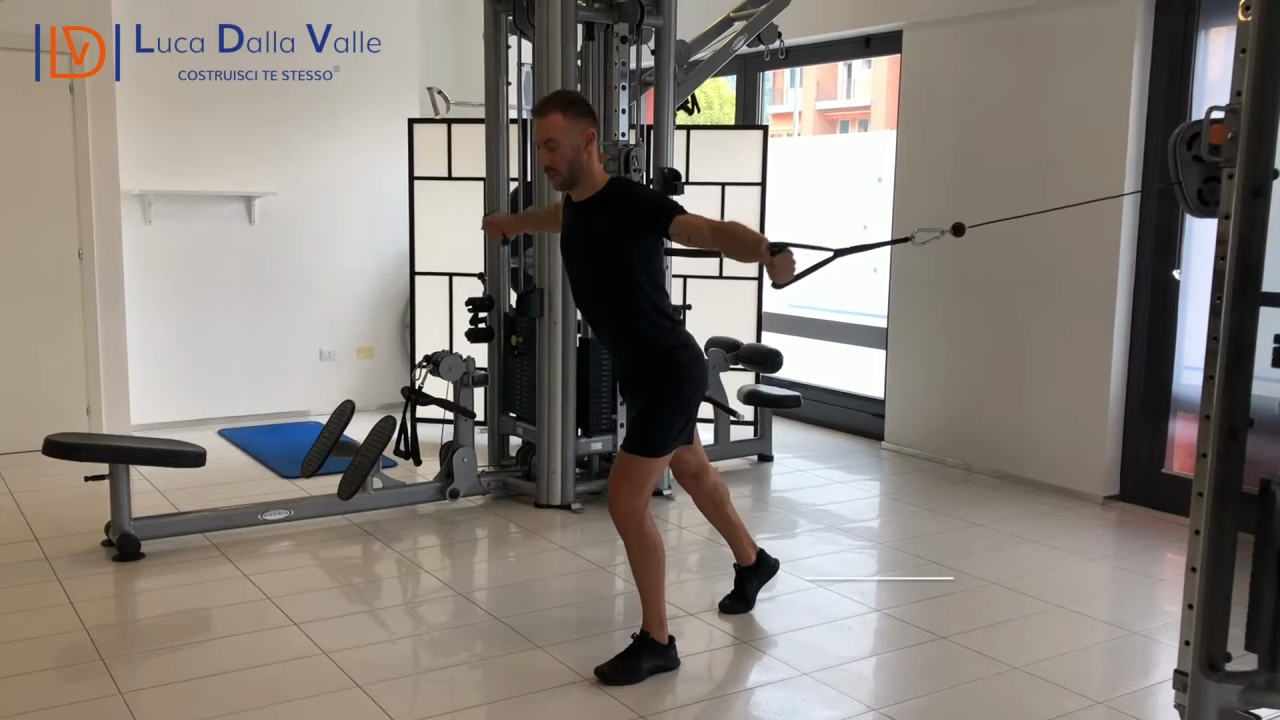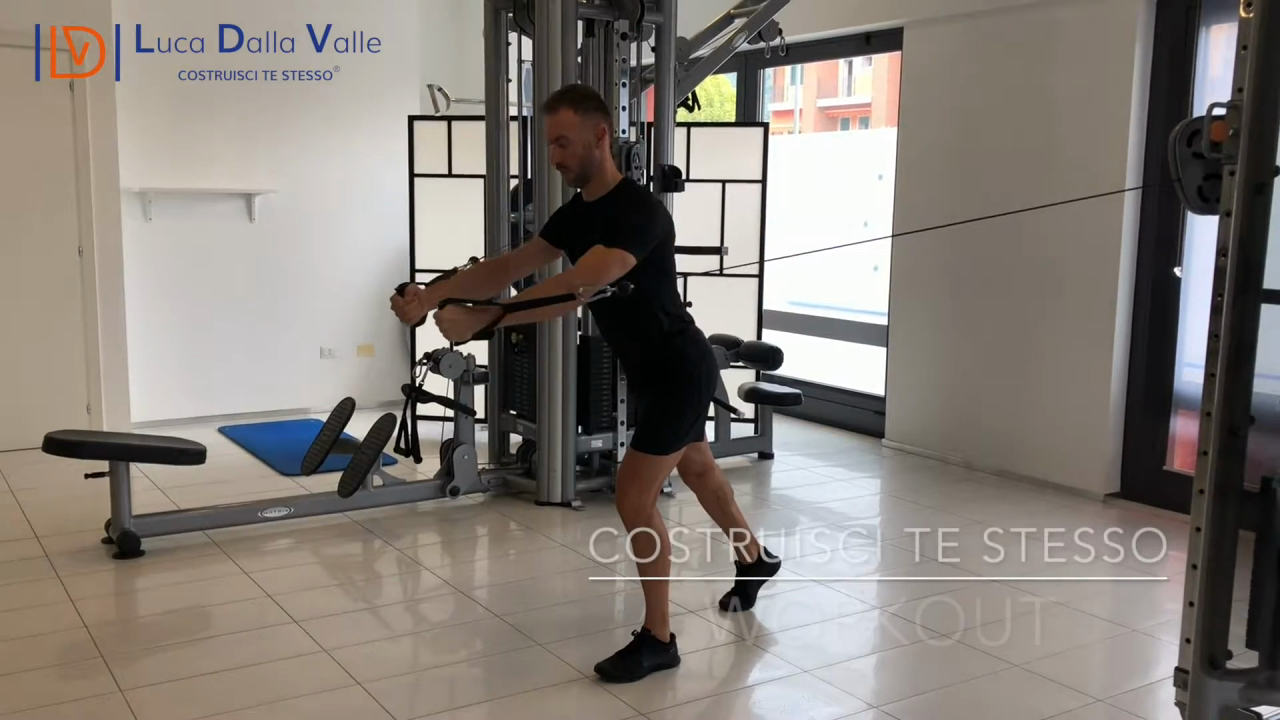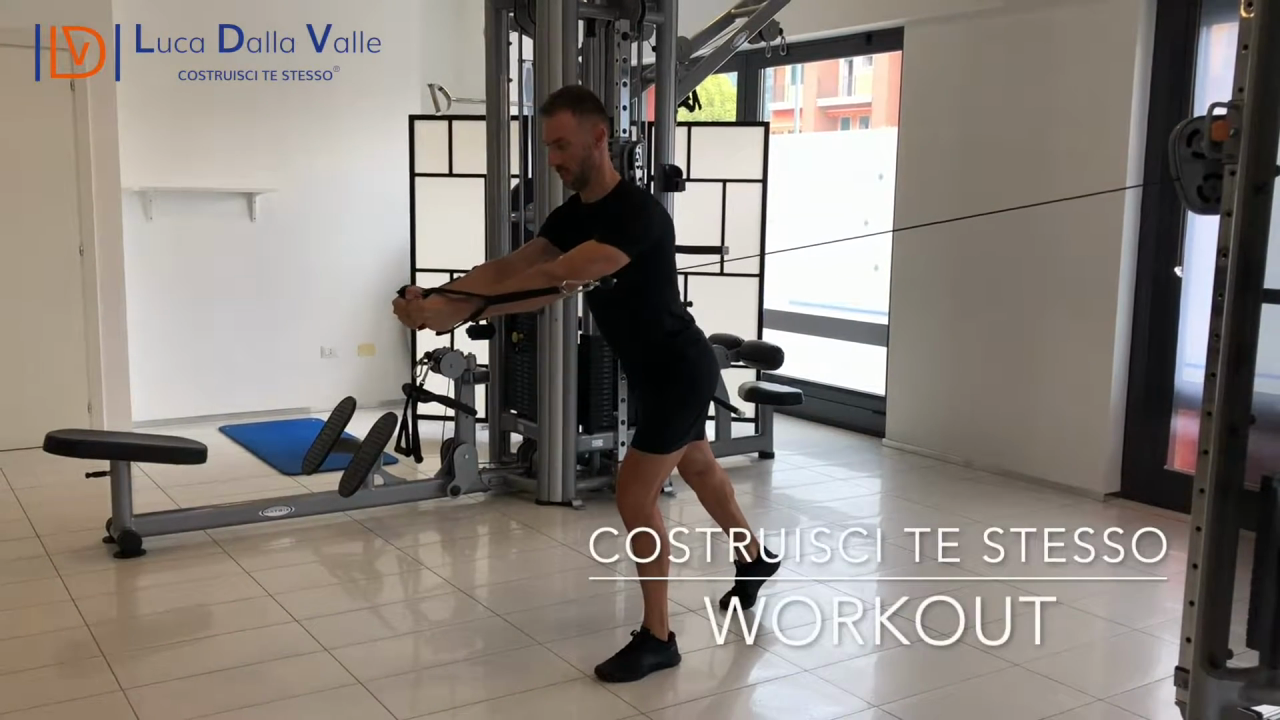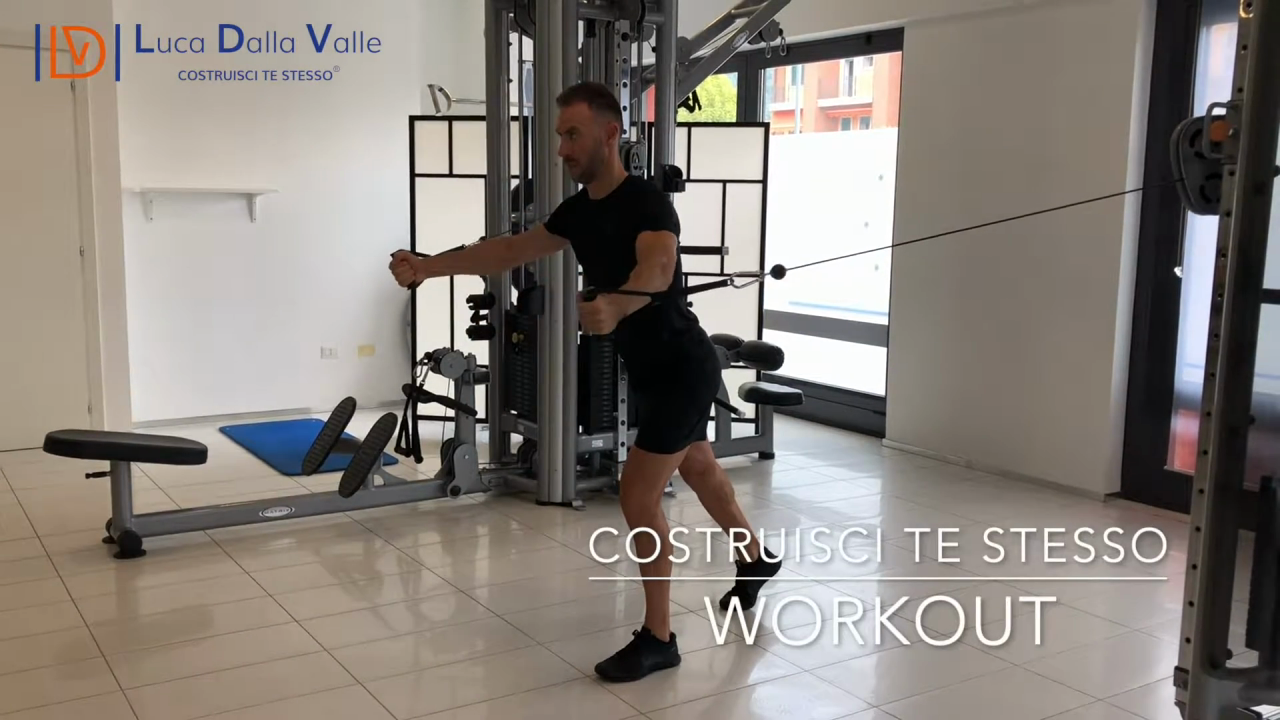
dt=1s
person 1, frame 1
left shoulder: (633, 204)
right shoulder: (581, 205)
left elbow: (712, 231)
left wrist: (762, 253)
right wrist: (509, 224)
left hip: (666, 371)
right hip: (638, 371)
left knee: (626, 499)
right knee: (691, 472)
left ankle: (655, 641)
right ankle: (752, 563)
person 1, frame 2
left shoulder: (638, 211)
right shoulder: (576, 214)
left elbow: (578, 287)
right elbow: (509, 266)
left wrist: (481, 318)
right wrist: (431, 296)
left hip: (679, 370)
right hip: (653, 369)
left knee: (634, 497)
right knee: (697, 470)
left ankle: (657, 639)
right ankle: (754, 559)
person 1, frame 3
left shoulder: (636, 213)
right shoulder: (573, 215)
left elbow: (559, 281)
right elbow: (509, 267)
left wrist: (461, 310)
right wrist: (433, 300)
left hip: (679, 369)
right hip: (650, 369)
left knee: (634, 494)
right knee: (698, 469)
left ankle: (657, 638)
right ankle: (754, 558)
person 1, frame 4
left shoulder: (645, 202)
right shoulder: (579, 209)
left elbow: (658, 267)
right elbow: (511, 250)
left wrist: (619, 305)
right wrist: (431, 267)
left hip: (682, 368)
right hip: (651, 369)
left knee: (638, 495)
right knee: (699, 470)
left ankle: (657, 638)
right ankle: (755, 558)
